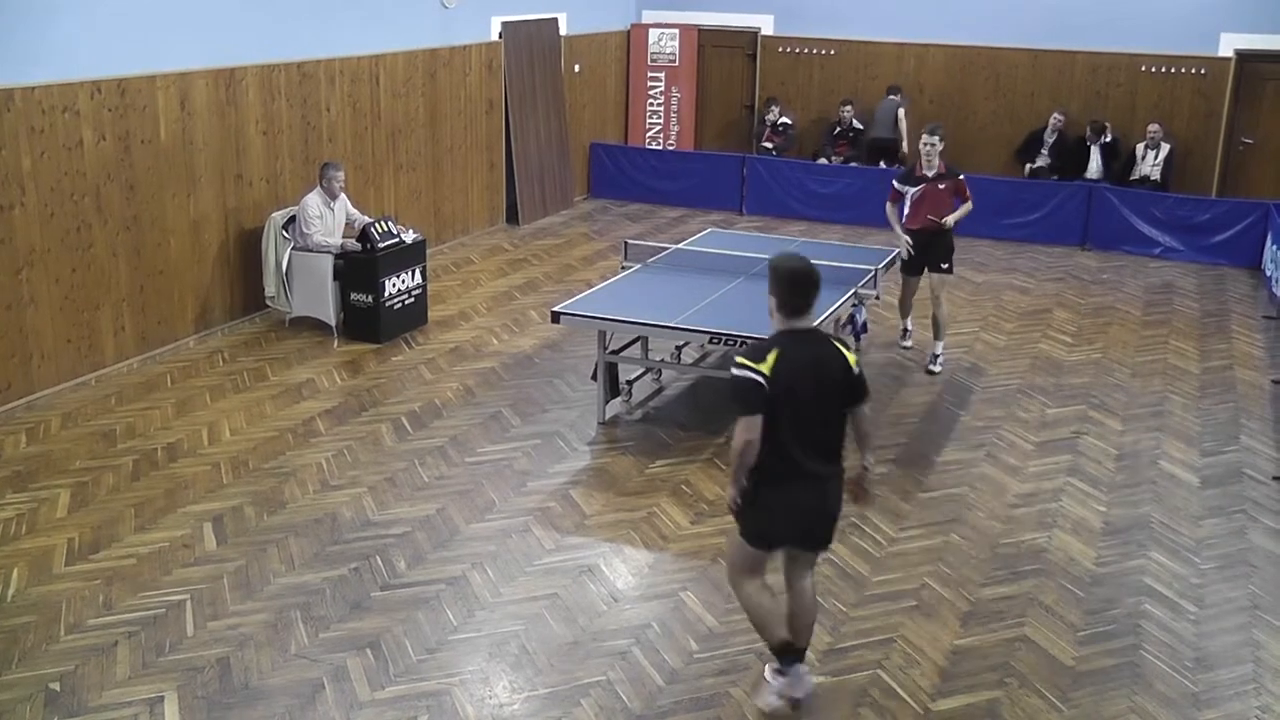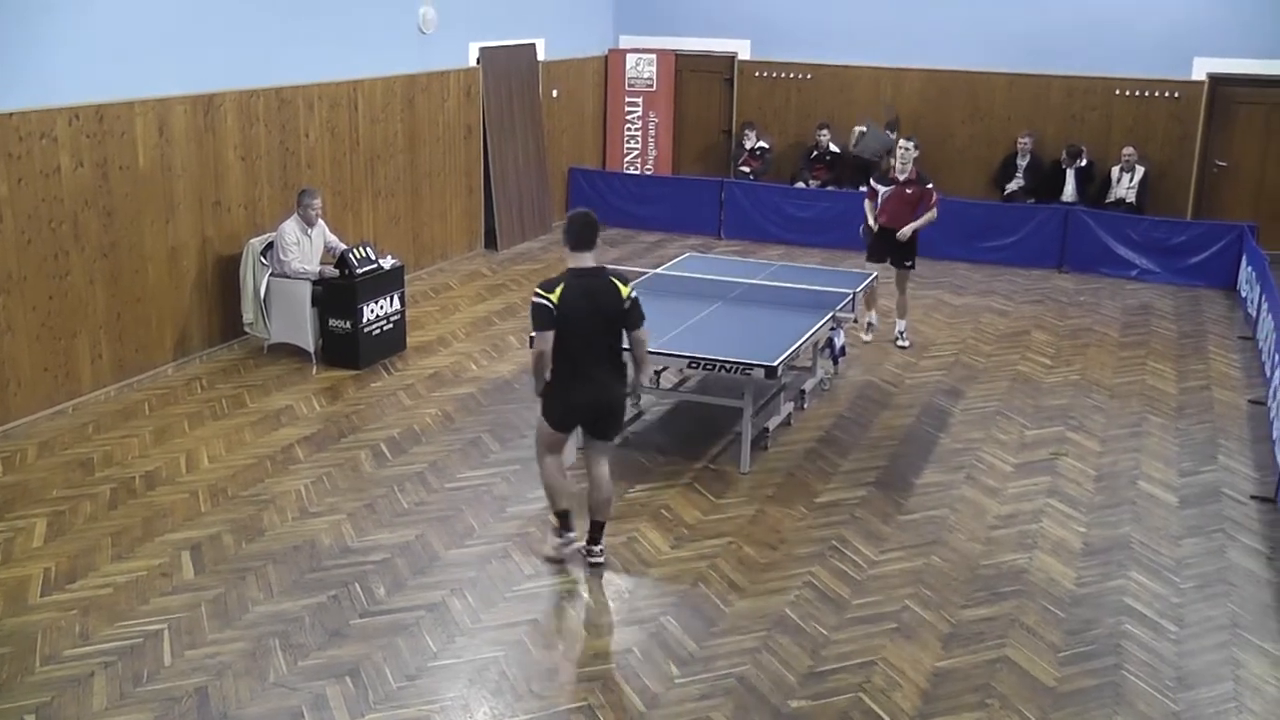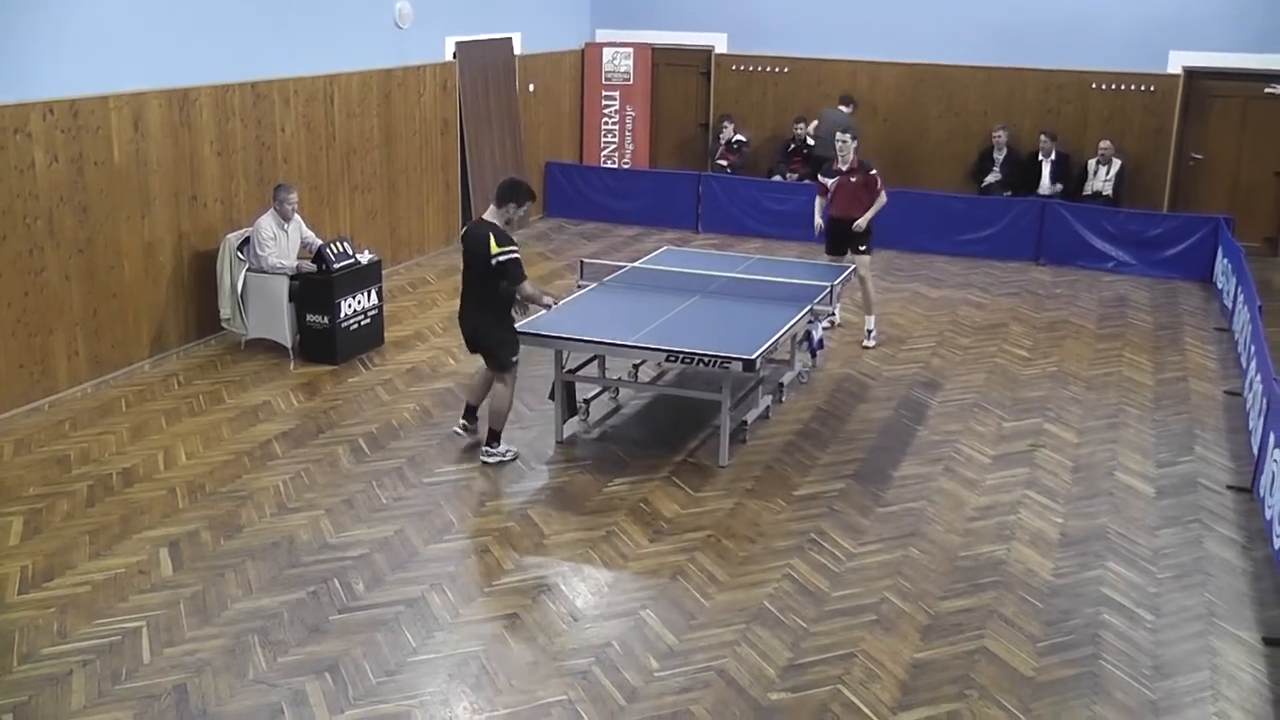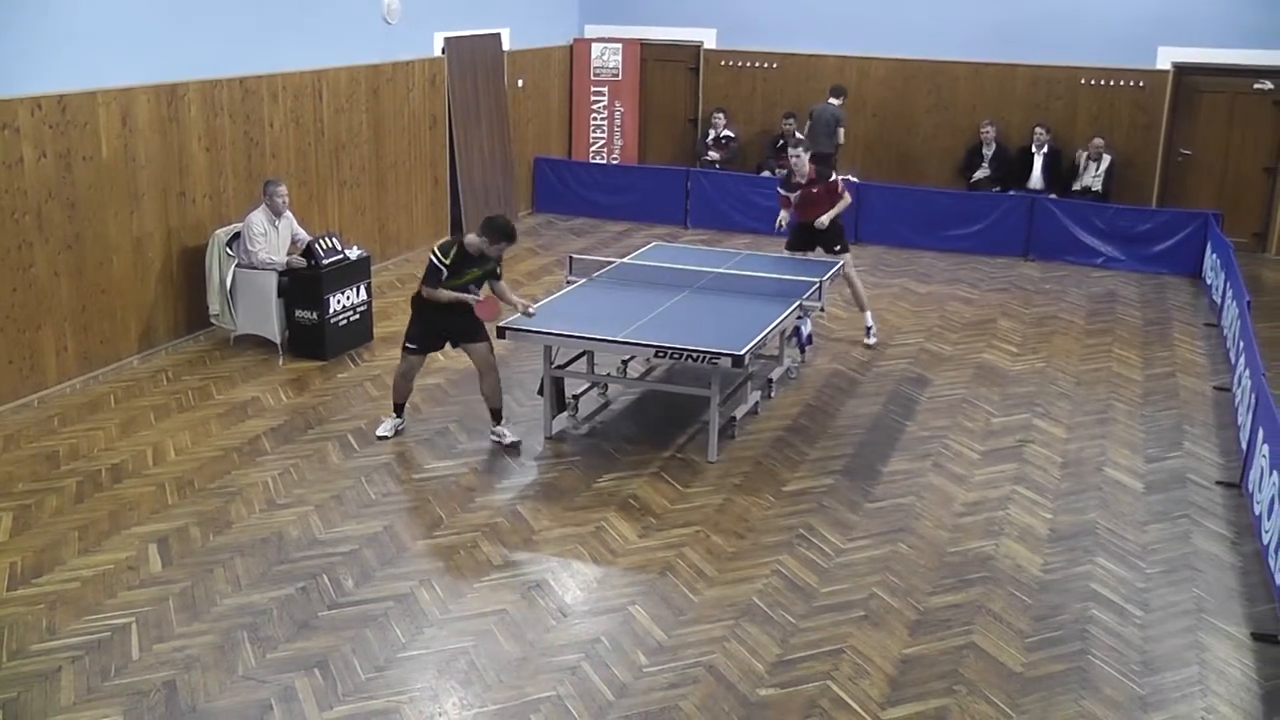
dt=1s
person 1, frame 1
left shoulder: (755, 361)
right shoulder: (841, 352)
left elbow: (747, 440)
right elbow: (860, 416)
left wrist: (736, 487)
right wrist: (865, 462)
left hip: (773, 492)
right hip: (824, 491)
left knee: (744, 574)
right knee: (801, 576)
left ankle: (788, 668)
right ankle: (792, 666)
person 1, frame 2
left shoulder: (550, 292)
right shoulder: (619, 286)
left elbow: (542, 349)
right elbow: (639, 340)
left wrist: (539, 382)
right wrist: (638, 376)
left hip: (566, 392)
right hip: (610, 390)
left knee: (547, 455)
right knee: (599, 463)
left ankle: (564, 530)
right ankle: (595, 544)
person 1, frame 3
left shoulder: (472, 230)
right shoulder: (503, 242)
right elbow: (524, 288)
left wrist: (517, 297)
right wrist: (543, 299)
left hip: (472, 315)
right hip: (492, 320)
left knee: (491, 367)
right knee: (505, 379)
left ankle: (468, 419)
right ankle: (492, 447)
person 1, frame 4
left shoulder: (491, 253)
right shoulder: (445, 253)
left elbow: (495, 281)
right elbow: (428, 291)
left wrist: (514, 300)
right wrist: (465, 297)
left hip: (464, 311)
right hip: (429, 313)
left knee: (487, 364)
right knee: (407, 368)
left ankle: (498, 425)
right ankle: (397, 418)
person 2, frame 1
left shoulder: (953, 177)
right shoulder: (906, 176)
left elbow: (968, 204)
right elbow: (891, 207)
left wrist: (954, 217)
right wrist: (900, 235)
left hip: (940, 239)
right hip: (913, 240)
left knee: (937, 297)
right knee: (907, 294)
left ankle: (937, 352)
right ankle: (906, 326)
person 2, frame 2
left shoulder: (922, 183)
right shoulder: (881, 177)
left elbow: (932, 213)
right elbow: (869, 200)
left wrist: (912, 227)
right wrist: (870, 219)
left hip: (904, 237)
right hip: (880, 233)
left knee: (901, 286)
left ankle: (901, 330)
right ankle: (871, 321)
person 2, frame 3
left shoulder: (866, 170)
right shoulder: (827, 171)
left elbow: (882, 197)
right elbow: (821, 197)
left wrist: (866, 217)
right wrist: (818, 215)
left hip: (858, 226)
right hip: (834, 224)
left knee: (863, 275)
left ankle: (870, 328)
right ankle: (834, 313)
person 2, frame 4
left shoulder: (825, 176)
right shoulder: (785, 183)
left elbow: (846, 198)
right elbow: (786, 210)
left wrist: (829, 215)
right wrist: (782, 219)
left hip: (829, 227)
right hip: (803, 227)
left knee: (849, 274)
left ankle: (869, 325)
